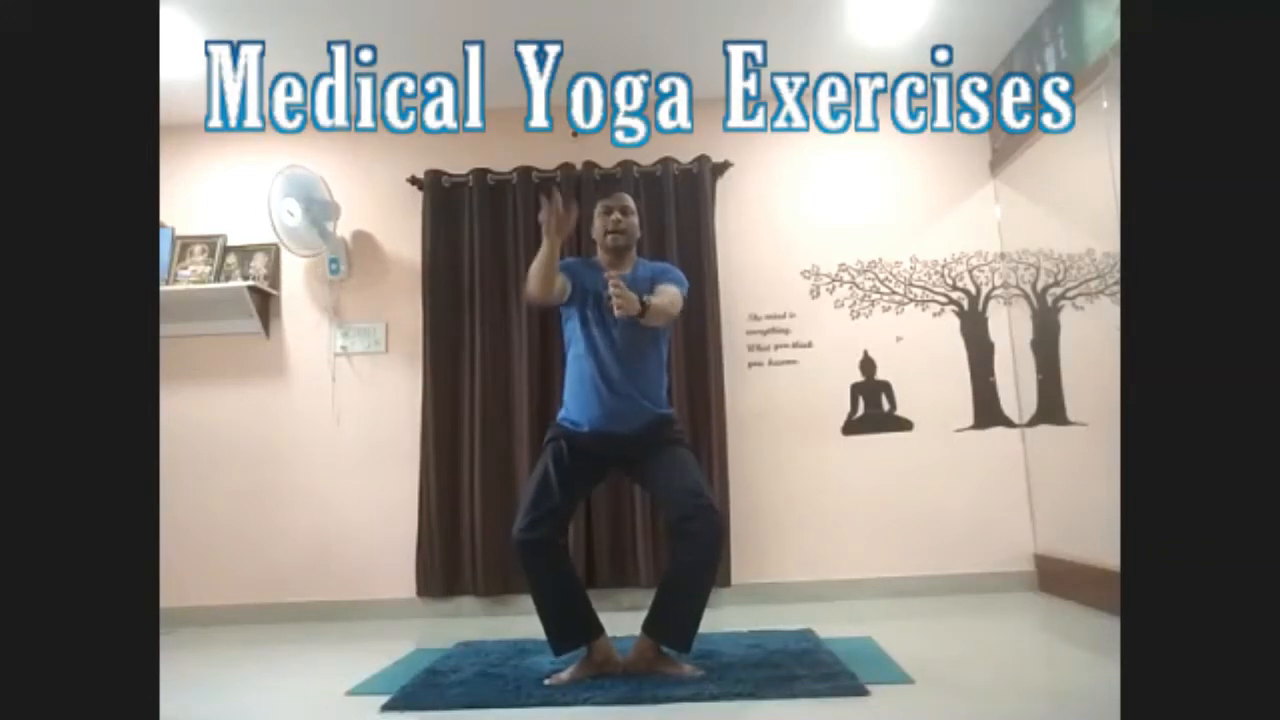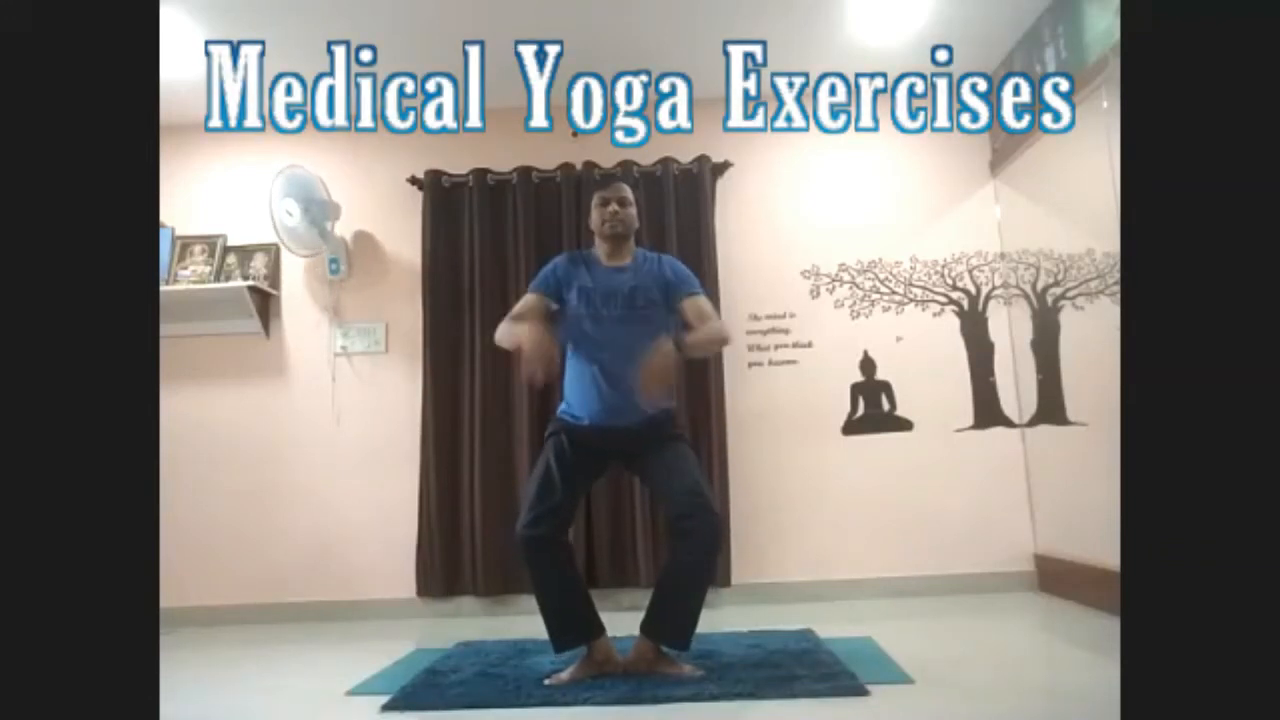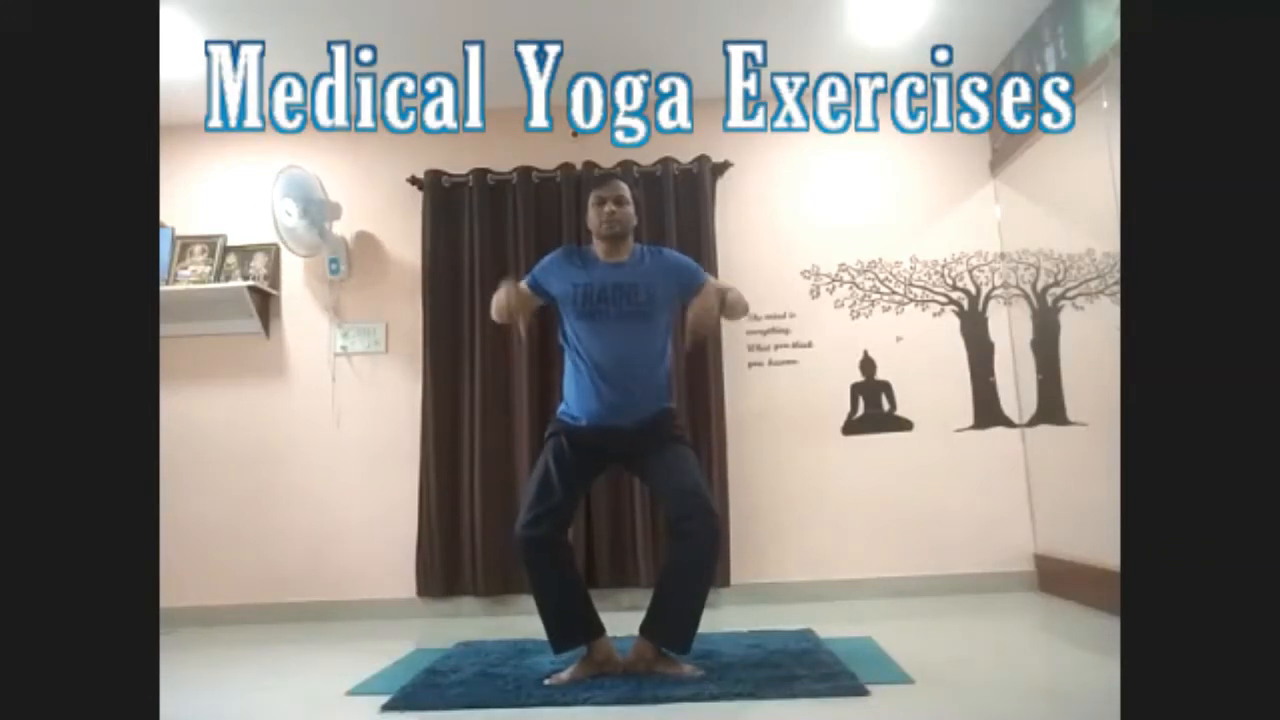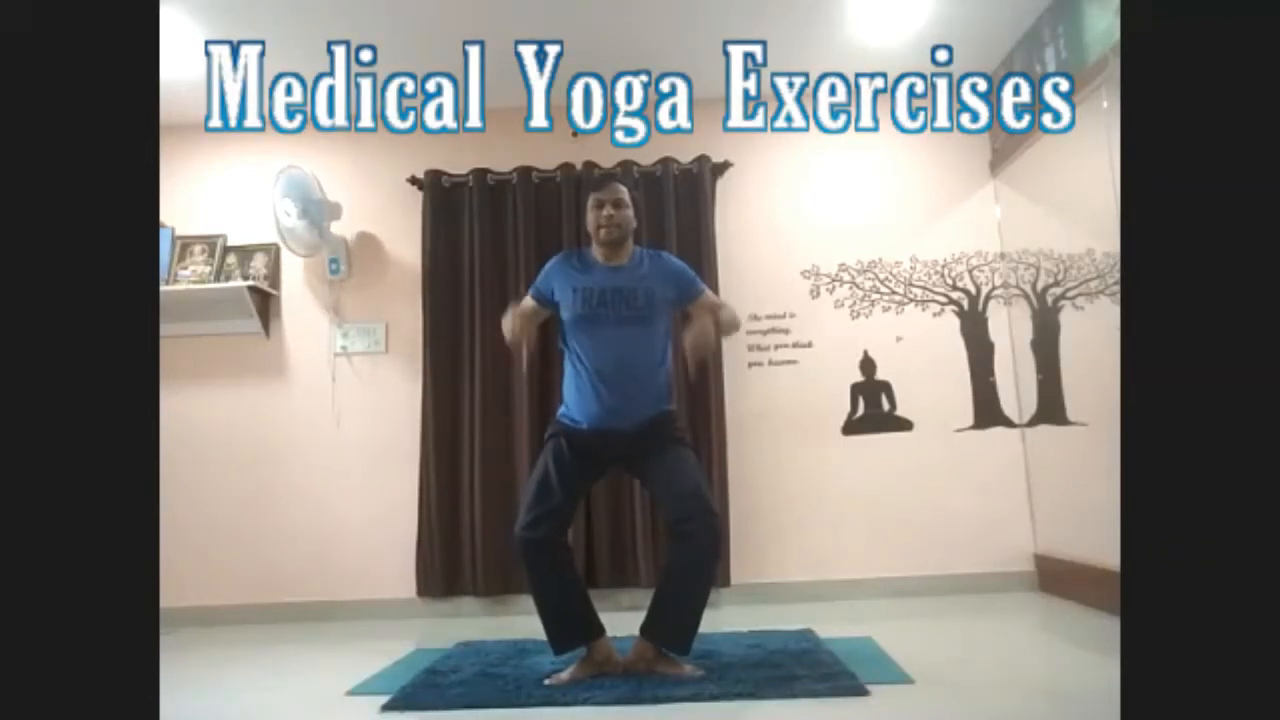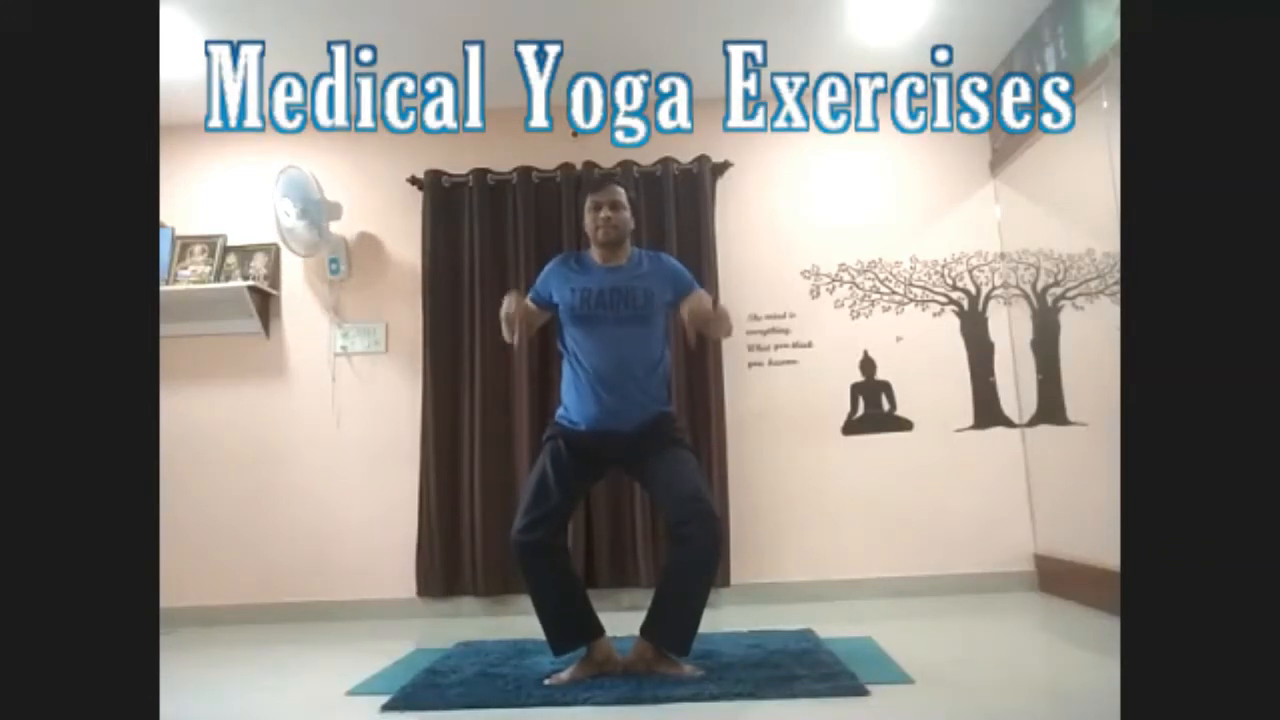
dt=0.3s
person 1, frame 1
left shoulder: (664, 274)
right shoulder: (574, 274)
left elbow: (668, 307)
right elbow: (538, 292)
left wrist: (639, 305)
right wrist: (552, 238)
left hip: (651, 430)
right hip: (577, 432)
left knee: (703, 523)
right knee: (531, 534)
left ankle: (651, 647)
right ankle: (595, 648)
person 1, frame 2
left shoulder: (667, 272)
right shoulder: (564, 271)
left elbow: (714, 331)
right elbow: (507, 327)
left wrist: (674, 349)
right wrist: (528, 331)
left hip: (653, 425)
right hip: (578, 426)
left knee: (701, 522)
right knee: (535, 531)
left ankle: (652, 646)
right ankle: (595, 648)
person 1, frame 3
left shoulder: (668, 266)
right shoulder: (561, 267)
left elbow: (736, 302)
right elbow: (504, 311)
left wrist: (716, 299)
right wrist: (505, 297)
left hip: (653, 424)
right hip: (577, 427)
left knee: (699, 524)
right knee: (534, 531)
left ankle: (652, 647)
right ankle: (595, 648)
person 1, frame 4
left shoulder: (666, 270)
right shoulder: (562, 271)
left elbow: (726, 314)
right elbow: (521, 315)
left wrist: (707, 323)
right wrist: (513, 322)
left hip: (653, 428)
right hip: (577, 430)
left knee: (701, 526)
right knee: (533, 533)
left ankle: (653, 646)
right ankle: (594, 648)
person 1, frame 5
left shoulder: (664, 271)
right shoulder: (560, 273)
left elbow: (720, 322)
right elbow: (521, 324)
left wrist: (705, 312)
right wrist: (512, 312)
left hip: (652, 428)
right hip: (575, 431)
left knee: (701, 527)
right knee: (530, 536)
left ankle: (655, 646)
right ankle: (594, 648)
